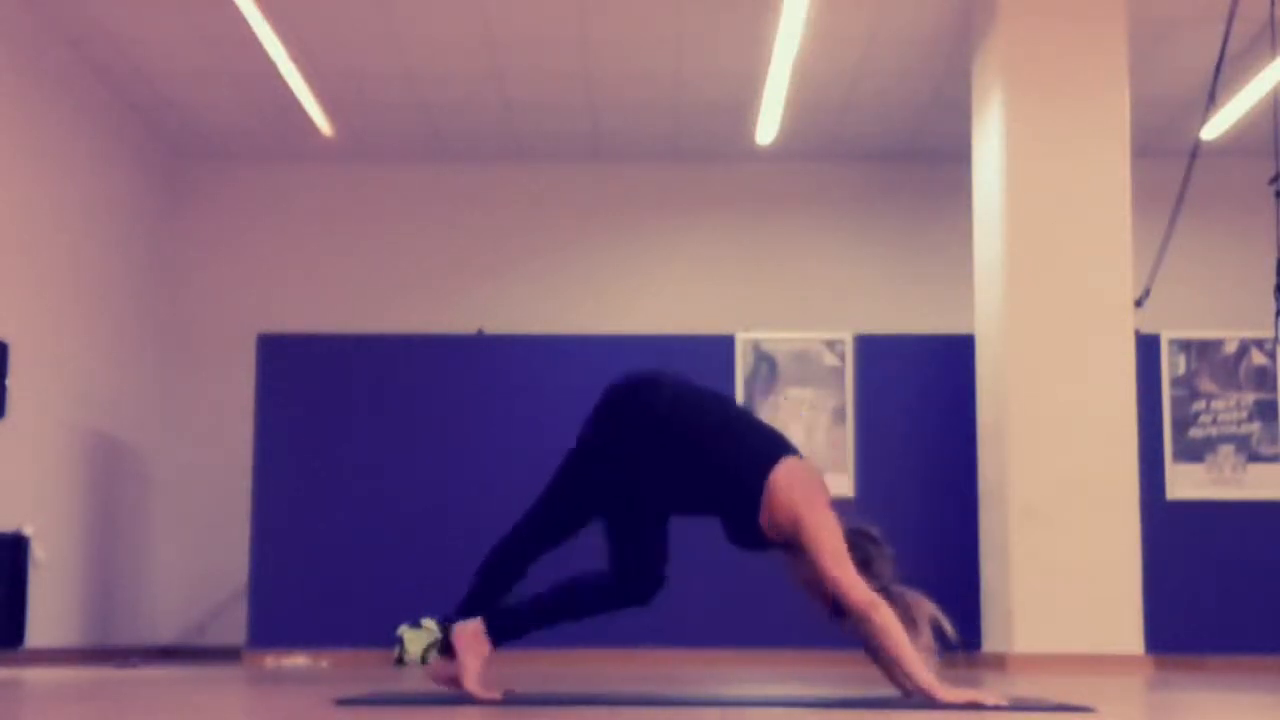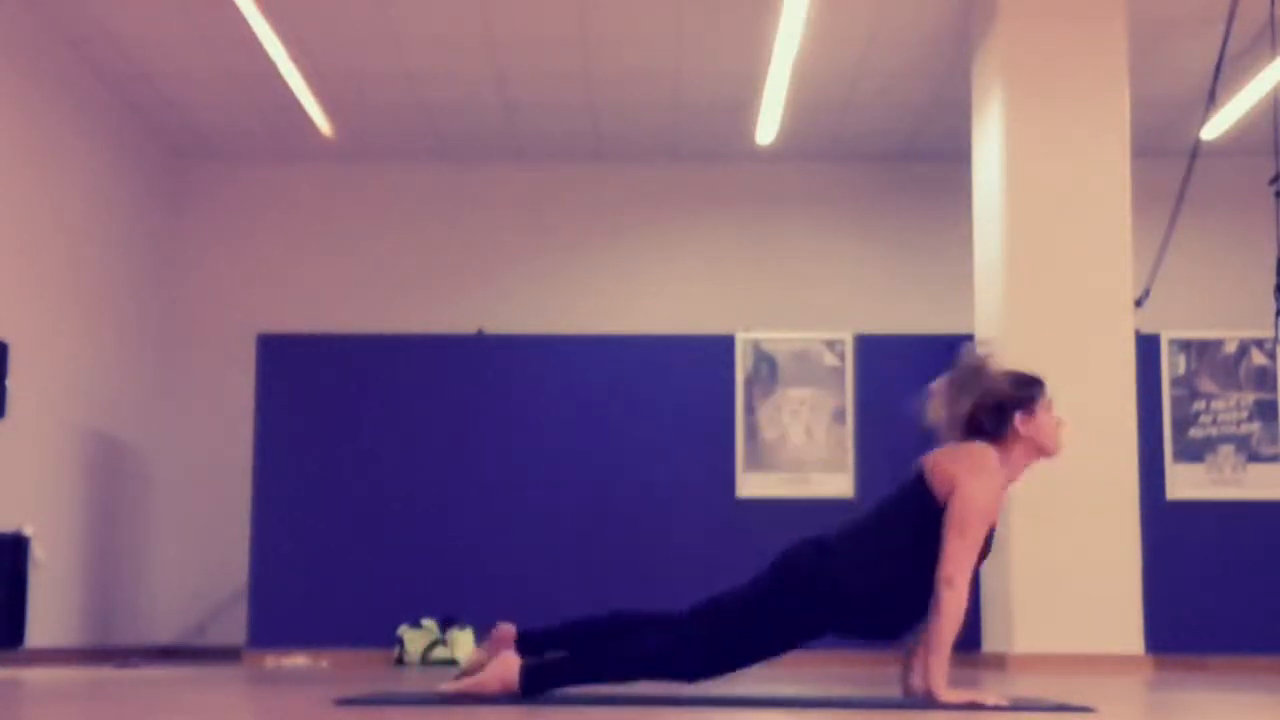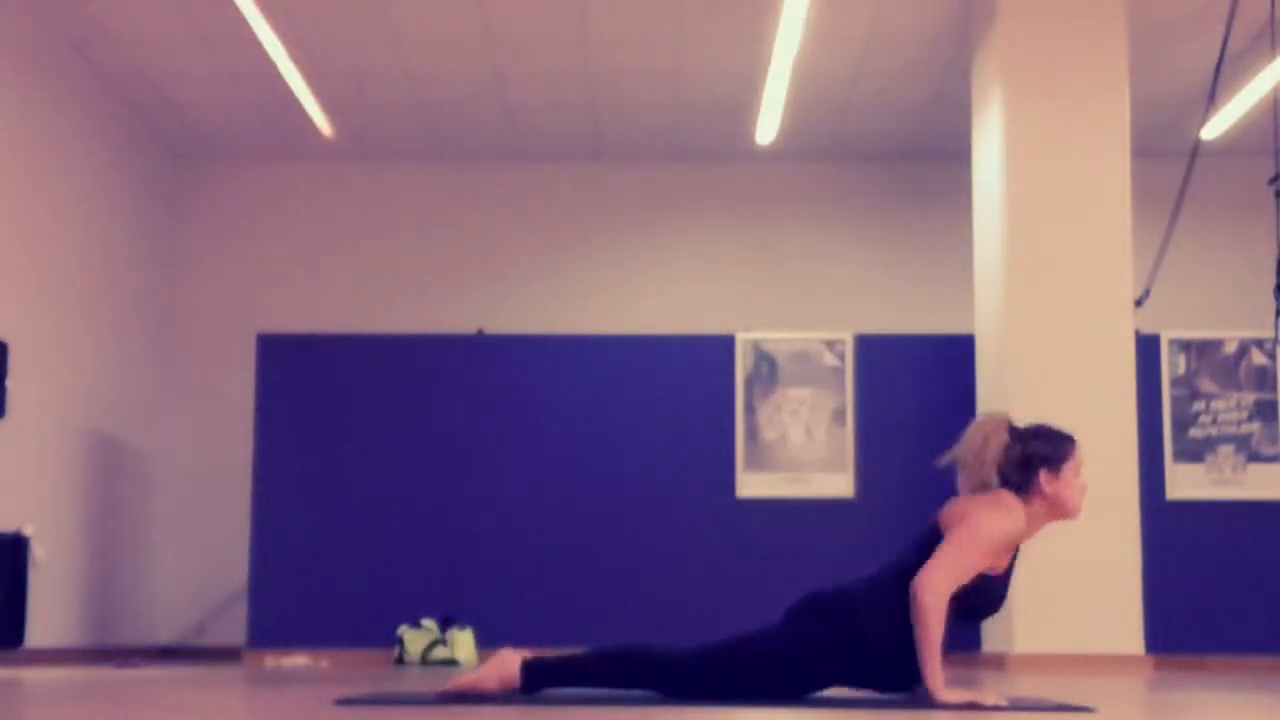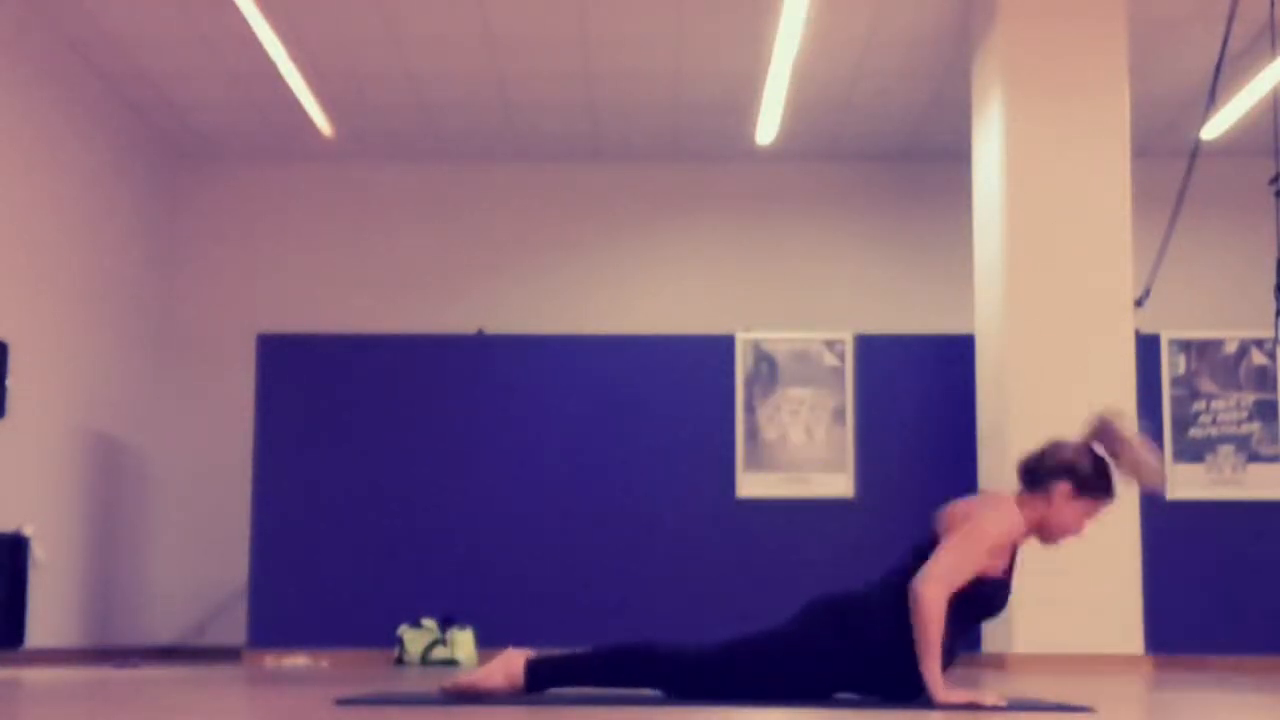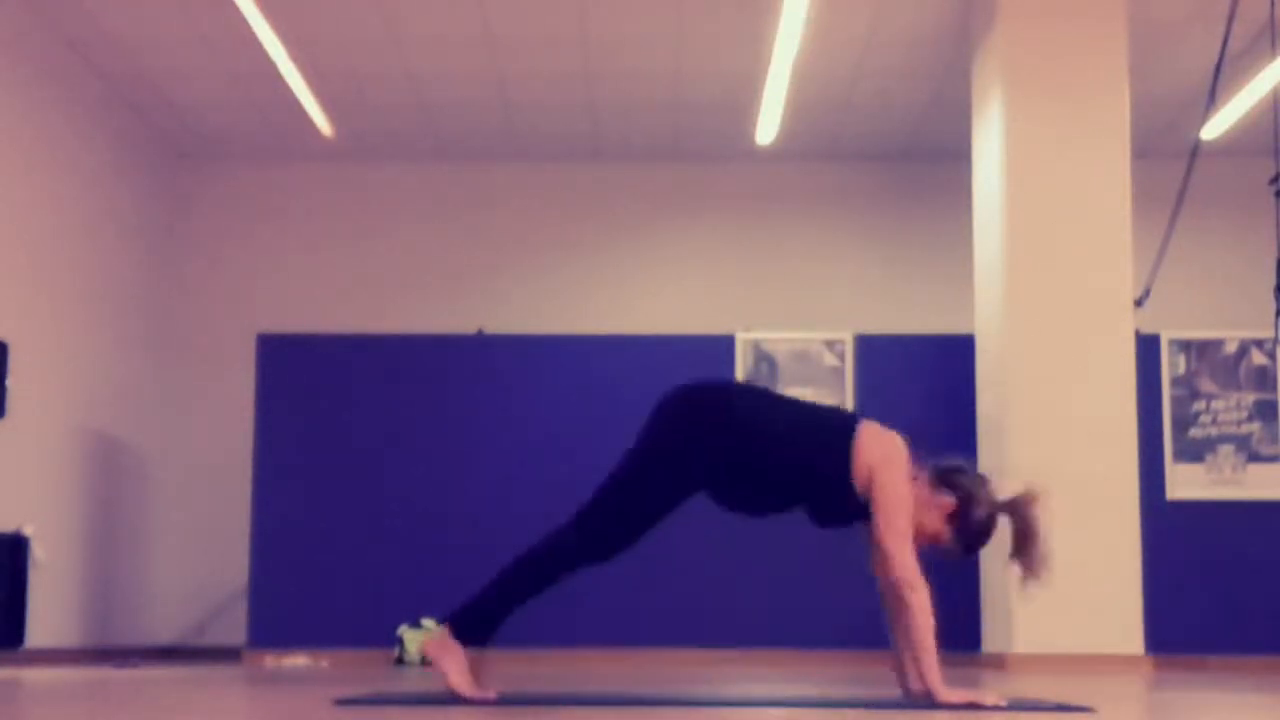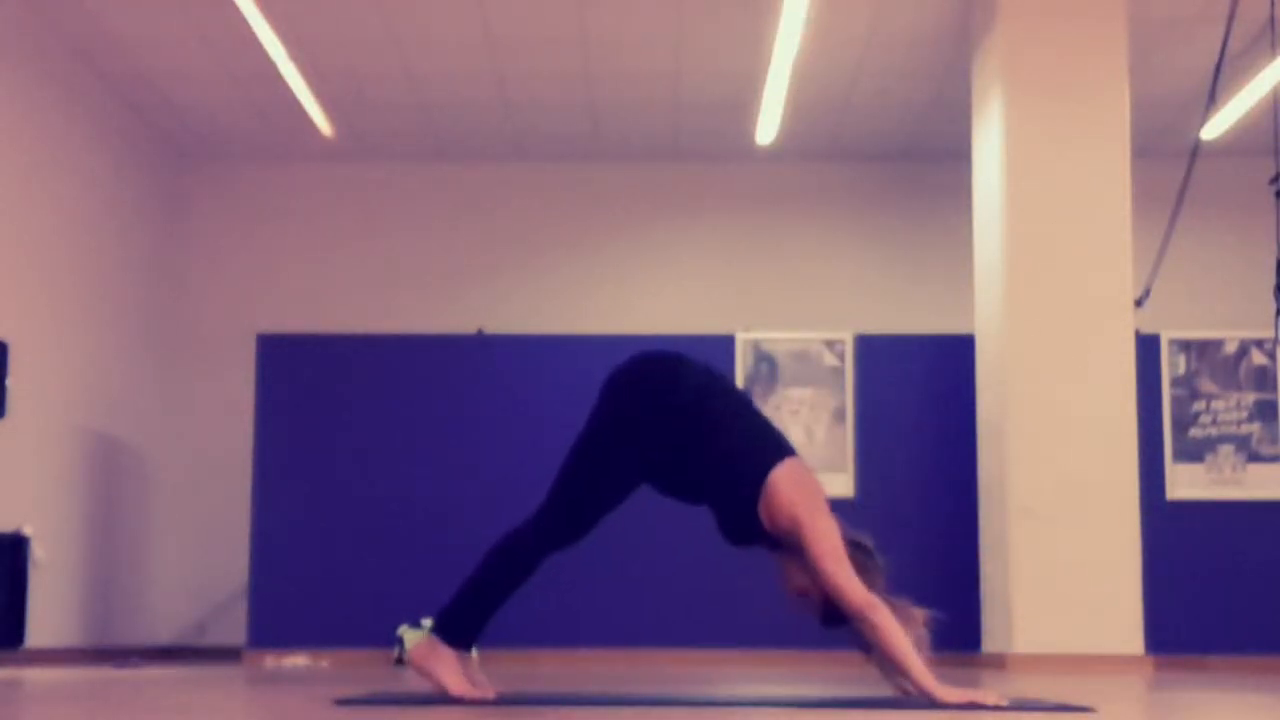
dt=0.4s
person 1, frame 1
left shoulder: (810, 515)
right shoulder: (804, 517)
left elbow: (866, 607)
right elbow: (866, 606)
left wrist: (906, 677)
right wrist: (933, 687)
left hip: (654, 427)
right hip: (638, 423)
left knee: (638, 580)
right knee: (542, 531)
left ankle: (482, 632)
right ankle: (460, 640)
person 1, frame 2
left shoulder: (969, 462)
right shoulder: (981, 469)
left elbow: (931, 575)
right elbow: (953, 582)
left wrist: (919, 669)
right wrist: (940, 681)
left hip: (829, 582)
right hip: (822, 584)
left knee: (676, 637)
right knee: (683, 650)
left ankle: (518, 644)
right ankle: (518, 670)
person 1, frame 3
left shoulder: (993, 512)
right shoulder: (1001, 518)
right elbow: (930, 588)
left wrist: (936, 675)
right wrist: (935, 682)
left hip: (840, 641)
right hip: (830, 641)
left knee: (681, 672)
right knee: (678, 676)
left ankle: (529, 667)
right ankle: (523, 672)
person 1, frame 4
left shoulder: (987, 513)
right shoulder: (996, 525)
right elbow: (926, 590)
left wrist: (933, 675)
right wrist: (933, 682)
left hip: (847, 638)
right hip: (839, 641)
left knee: (687, 670)
right knee: (688, 675)
left ankle: (534, 668)
right ankle: (528, 672)
person 1, frame 5
left shoulder: (891, 471)
right shoulder: (891, 472)
left elbow: (893, 582)
right elbow: (906, 583)
left wrist: (910, 671)
right wrist: (936, 685)
left hip: (710, 429)
right hip: (702, 433)
left knee: (590, 542)
right knee: (588, 539)
left ankle: (457, 633)
right ankle: (450, 637)
person 1, frame 6
left shoulder: (810, 525)
right shoulder: (803, 518)
left elbow: (867, 608)
right elbow: (867, 607)
left wrist: (922, 681)
right wrist: (936, 688)
left hip: (666, 407)
right hip: (652, 401)
left knee: (559, 526)
right knee: (555, 524)
left ankle: (453, 647)
right ankle: (440, 643)
